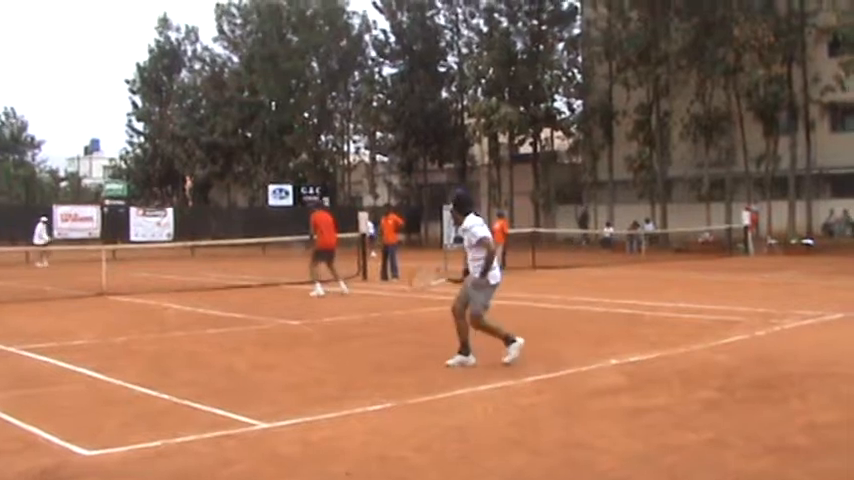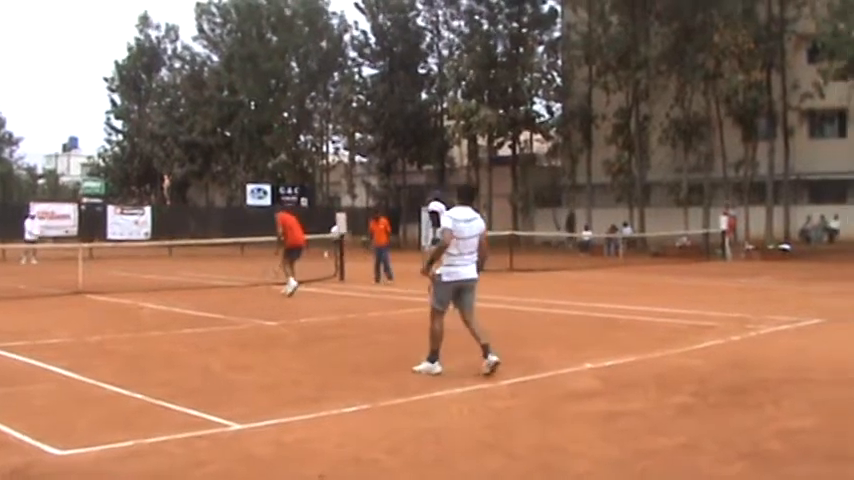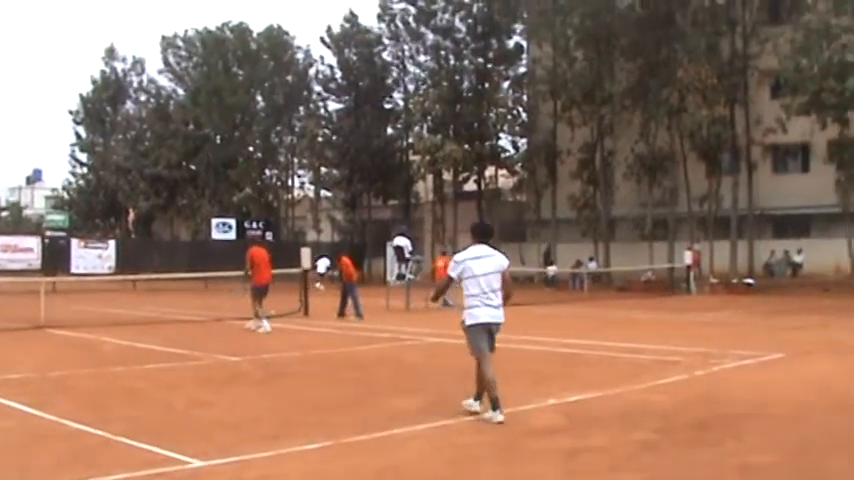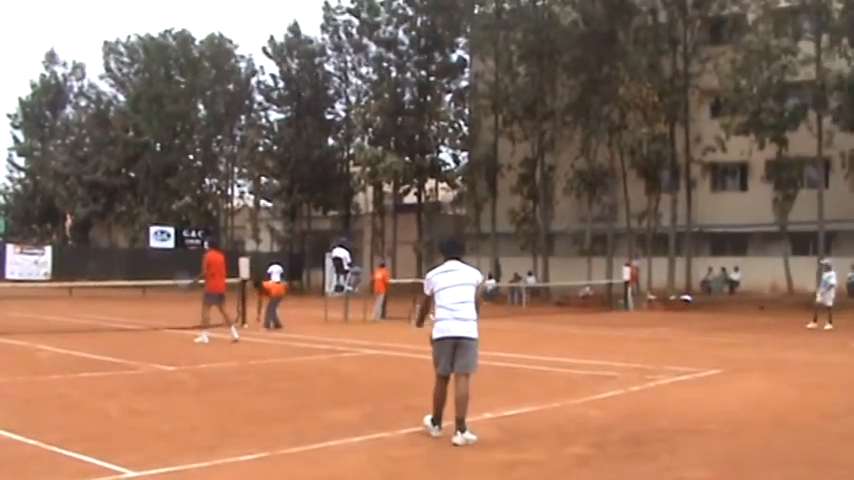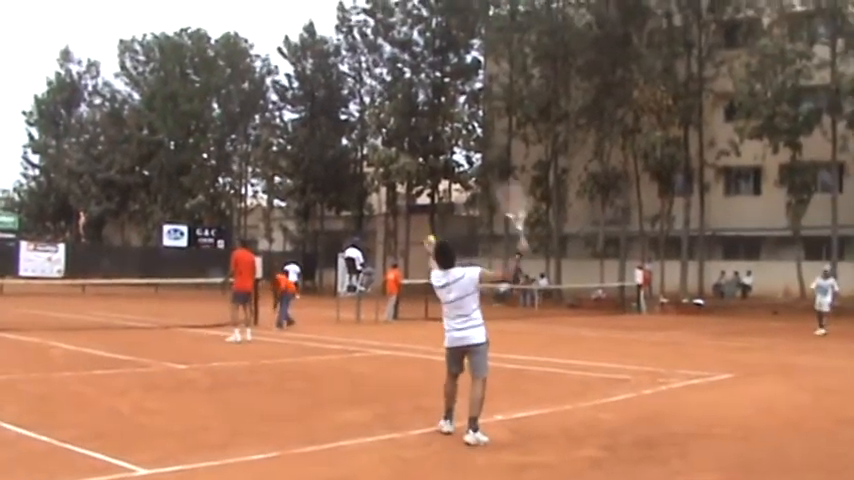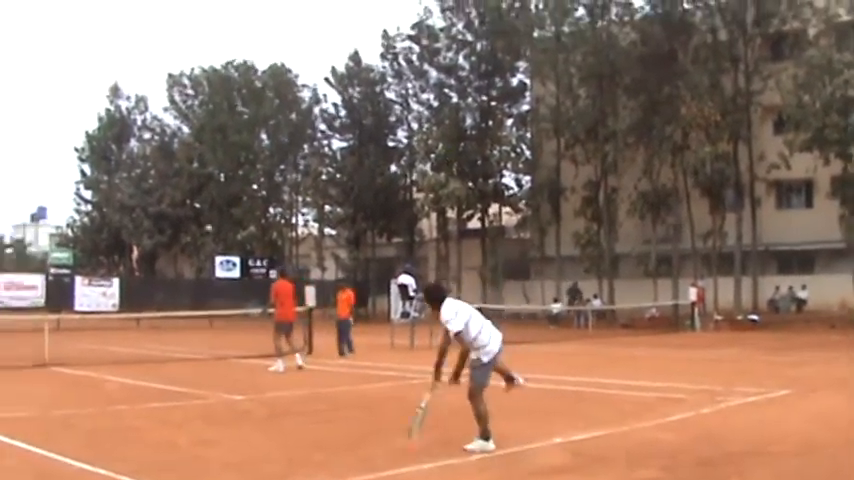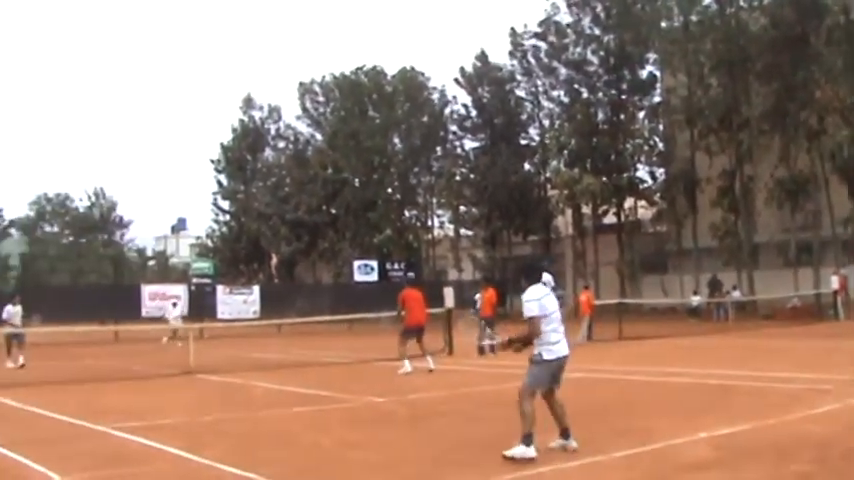
dt=0.7s
person 1, frame 1
left shoulder: (473, 226)
right shoulder: (470, 225)
left elbow: (492, 250)
left wrist: (483, 278)
right wrist: (466, 273)
left hip: (485, 279)
right hip: (476, 277)
left knee: (476, 319)
right knee: (457, 310)
left ankle: (511, 341)
right ankle: (464, 354)
person 1, frame 2
left shoulder: (449, 216)
right shoulder: (479, 220)
left elbow: (444, 242)
right elbow: (483, 253)
left wrist: (429, 263)
right wrist: (476, 272)
left hip: (448, 275)
right hip: (469, 275)
left knee: (437, 316)
right knee: (469, 317)
left ankle: (433, 361)
right ankle: (488, 355)
person 1, frame 3
left shoulder: (460, 259)
right shoulder: (500, 258)
left elbow: (443, 287)
right elbow: (508, 291)
left wrist: (434, 298)
left hip: (474, 317)
right hip: (496, 316)
left knee: (483, 361)
right knee: (485, 358)
left ankle: (496, 409)
right ankle: (477, 400)
person 1, frame 4
left shoulder: (433, 276)
right shoulder: (475, 274)
left elbow: (425, 306)
left wrist: (419, 321)
left hip: (443, 331)
right hip: (468, 331)
left knee: (442, 378)
right knee: (462, 379)
left ankle: (435, 423)
right ankle: (460, 431)
person 1, frame 5
left shoulder: (436, 278)
right shoulder: (471, 274)
left elbow: (434, 263)
right elbow: (505, 277)
left wrist: (430, 250)
right wrist: (518, 259)
left hip: (453, 339)
right hip: (476, 337)
left knee: (452, 376)
right knee: (479, 381)
left ankle: (447, 420)
right ankle: (472, 429)
person 1, frame 6
left shoulder: (448, 316)
right shoulder: (452, 303)
left elbow: (465, 348)
right elbow: (444, 344)
left wrist: (456, 374)
right wrist: (438, 368)
left hip: (483, 352)
right hip: (494, 338)
left knee: (474, 395)
left ankle: (485, 439)
right ankle: (512, 378)
person 1, frame 7
left shoulder: (529, 297)
right shoulder: (547, 293)
left elbow: (533, 332)
left wrist: (510, 341)
right wrist: (521, 343)
left hip: (547, 354)
right hip: (561, 351)
left knee: (524, 396)
right knee: (548, 394)
left ankle: (526, 446)
right ankle: (566, 439)
